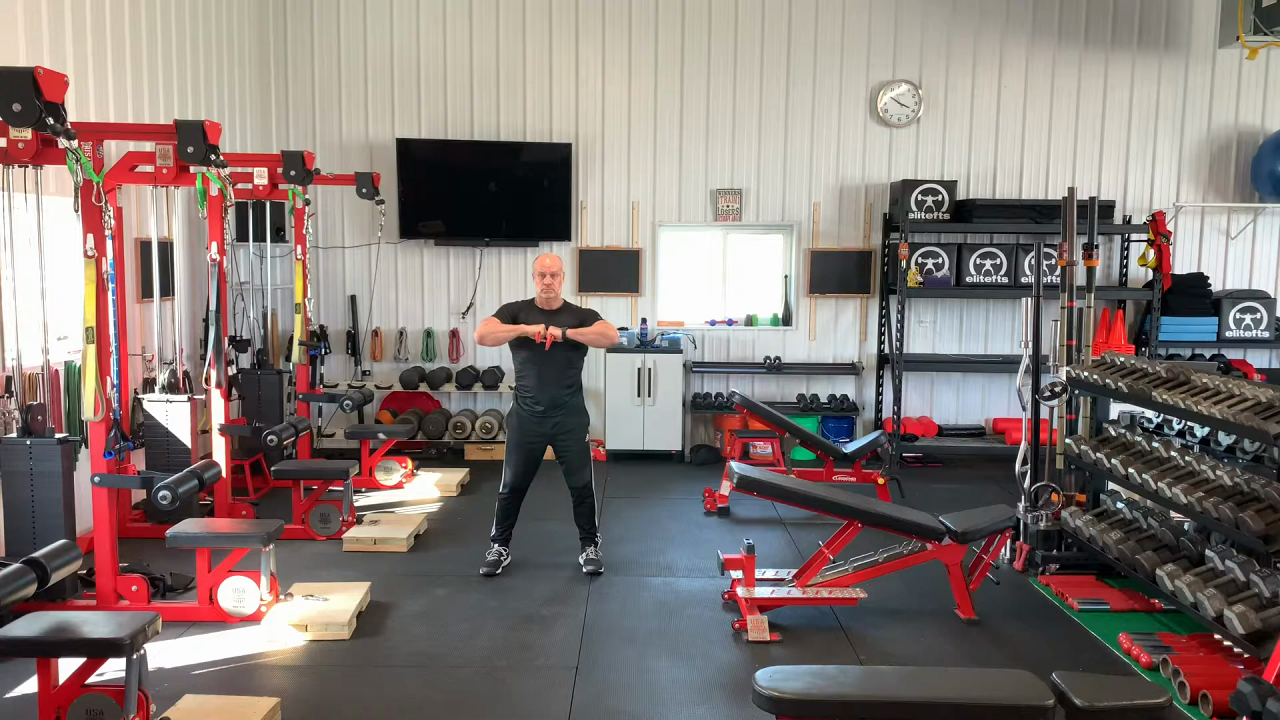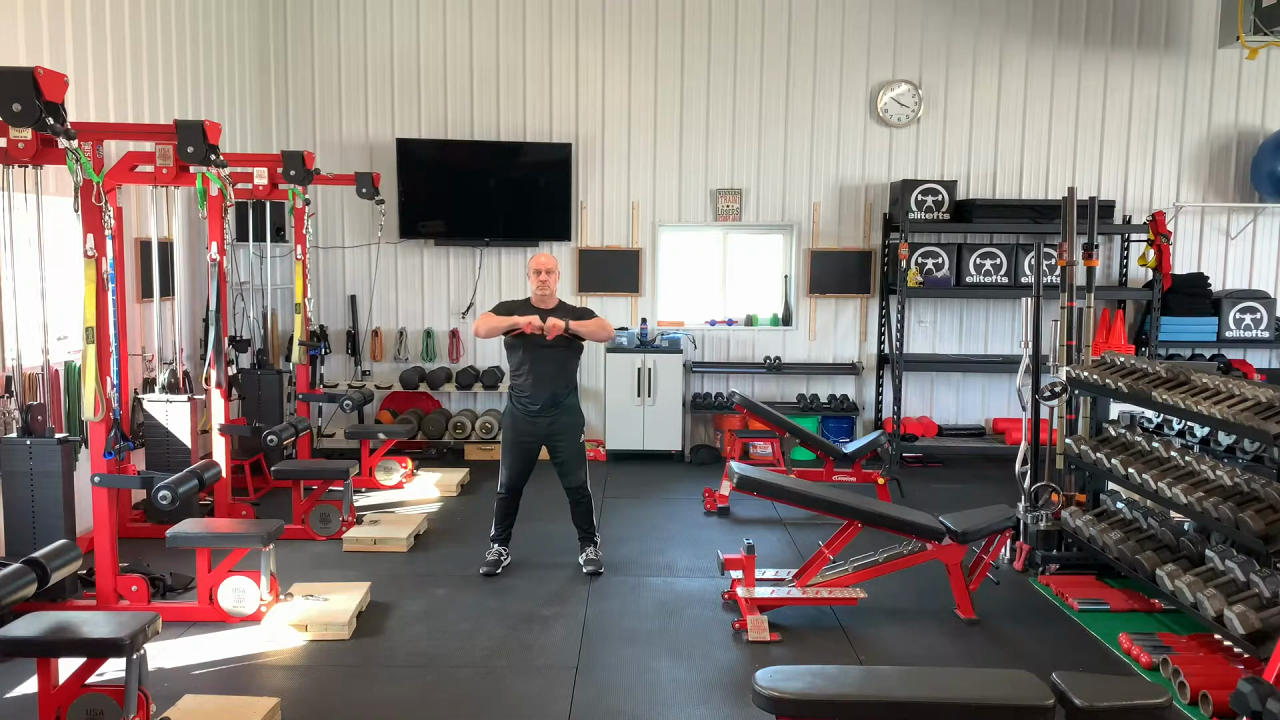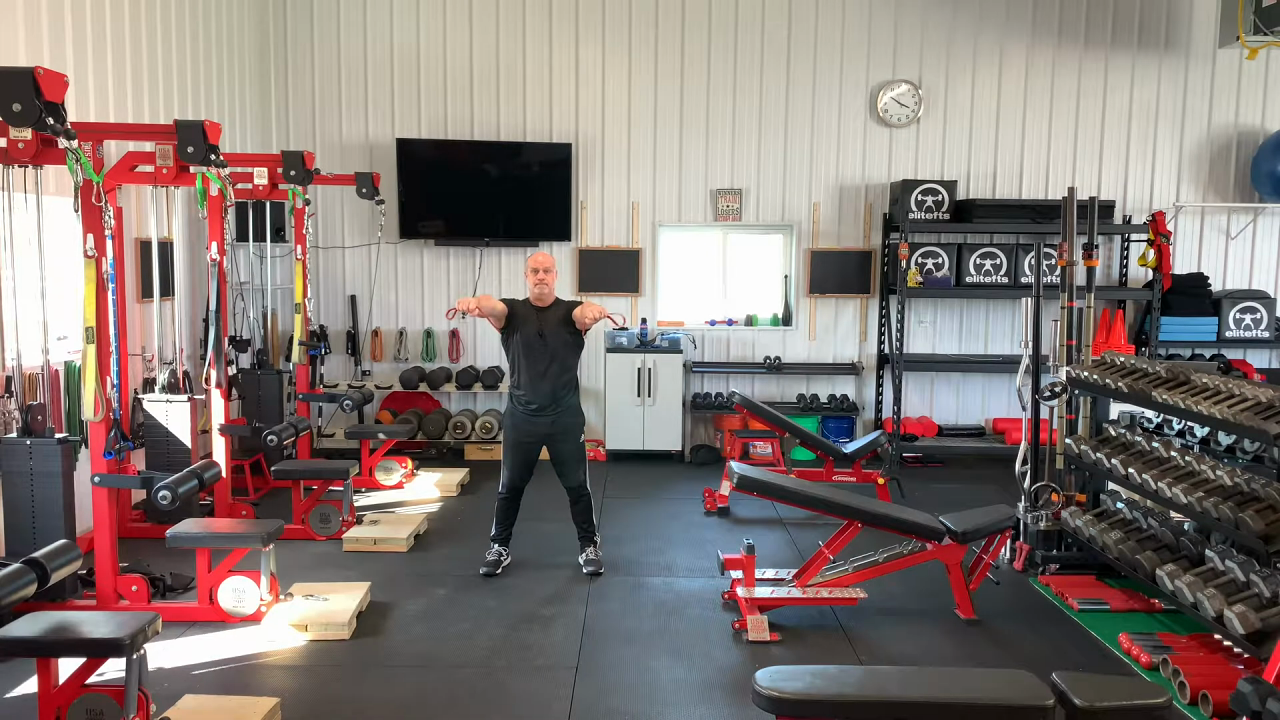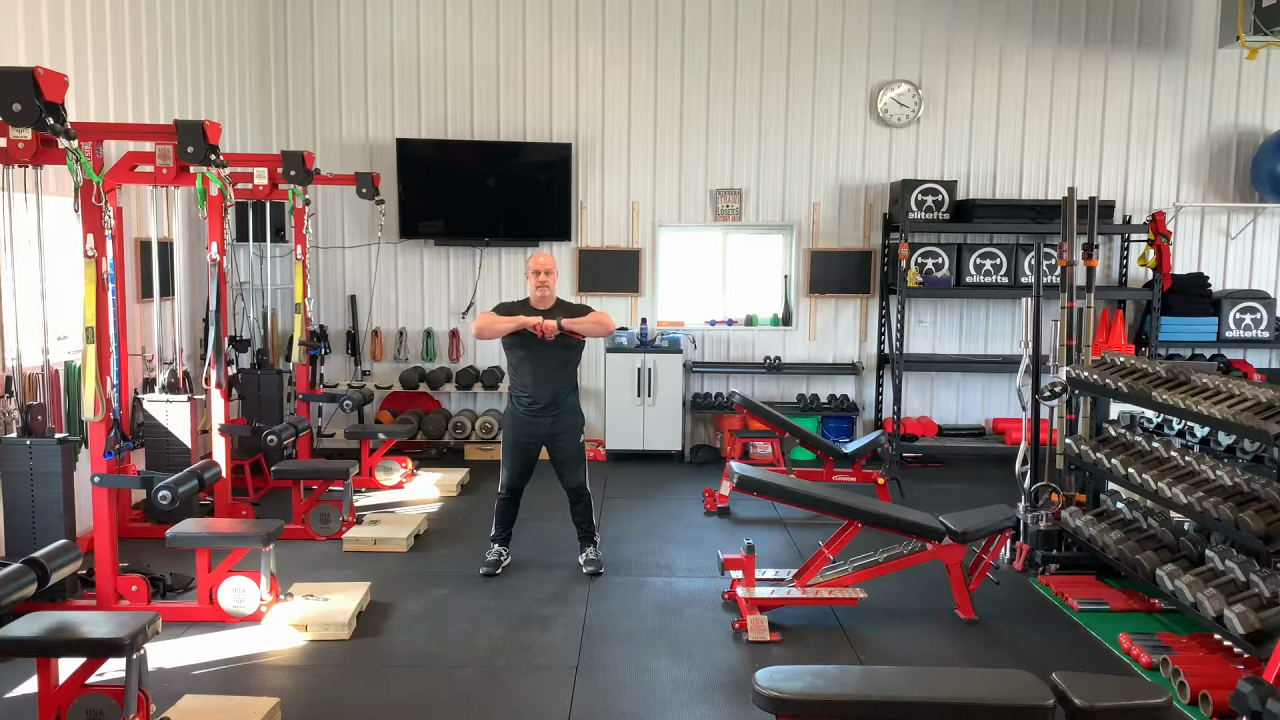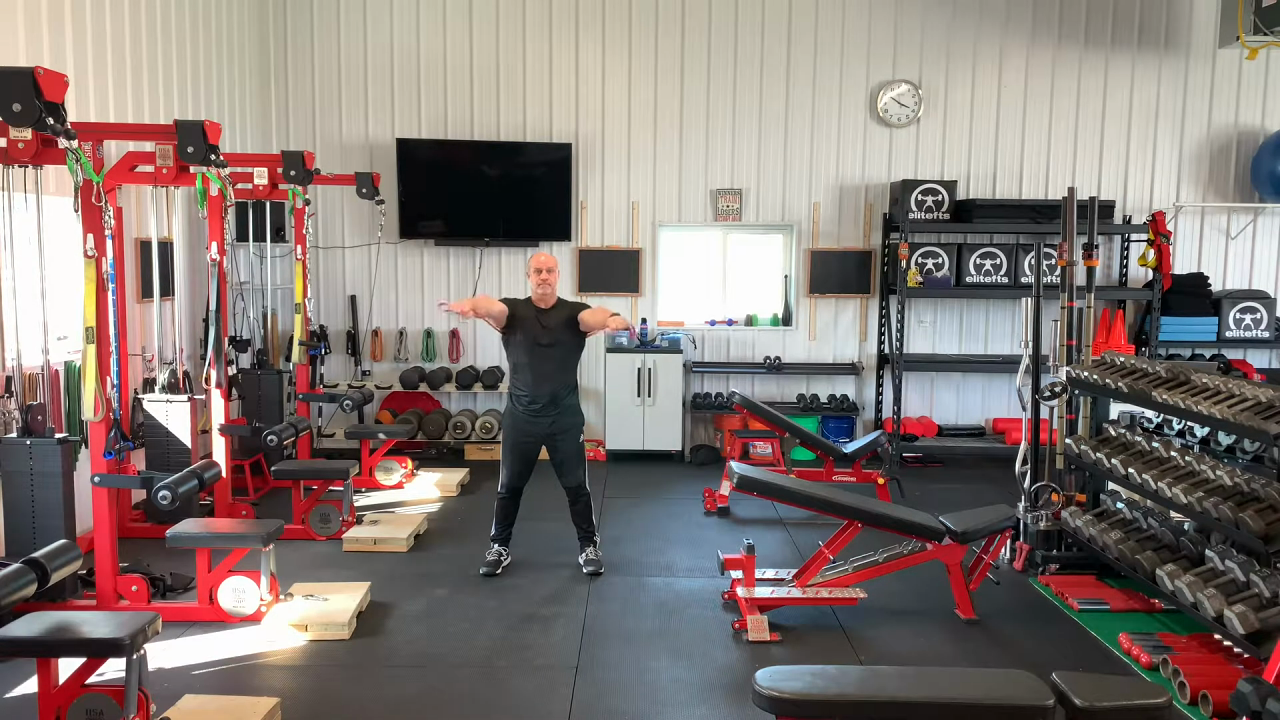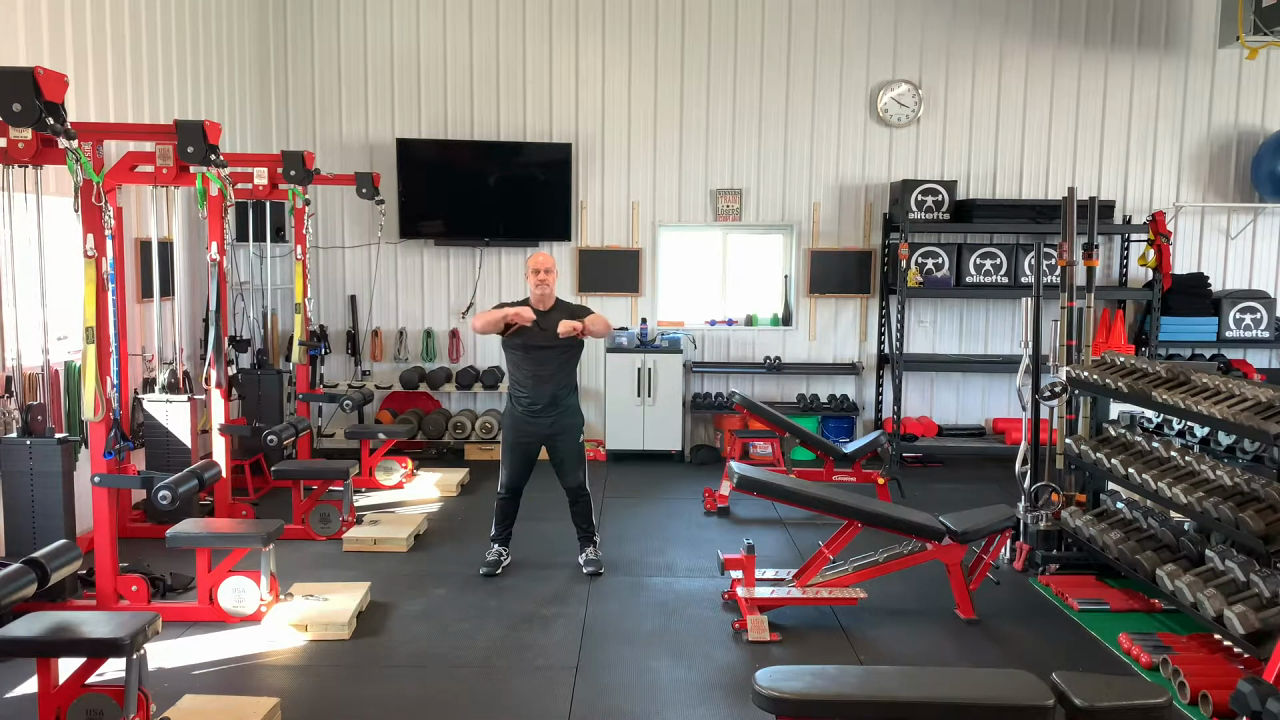
dt=0.7s
person 1, frame 1
left shoulder: (581, 315)
right shoulder: (516, 311)
left elbow: (611, 336)
right elbow: (481, 335)
left wrist: (565, 333)
right wrist: (526, 329)
left hip: (570, 418)
right hip: (526, 417)
left knee: (581, 486)
right knee: (512, 486)
left ankle: (589, 546)
right ankle: (499, 547)
person 1, frame 2
left shoulder: (576, 314)
right shoulder: (511, 309)
left elbow: (607, 332)
right elbow: (479, 328)
left wrist: (565, 325)
right wrist: (519, 320)
left hip: (565, 417)
right hip: (520, 417)
left knee: (577, 486)
right knee: (509, 486)
left ankle: (589, 547)
right ankle: (499, 547)
person 1, frame 3
left shoulder: (570, 311)
right shoulder: (513, 311)
left elbow: (586, 312)
right elbow: (492, 307)
left wrist: (592, 312)
right wrist: (475, 304)
left hip: (565, 417)
right hip: (521, 417)
left knee: (577, 486)
right knee: (510, 486)
left ankle: (589, 546)
right ankle: (499, 547)
person 1, frame 4
left shoulder: (574, 312)
right shoulder: (511, 311)
left elbow: (607, 326)
right elbow: (479, 329)
left wrist: (560, 324)
right wrist: (524, 321)
left hip: (565, 418)
right hip: (521, 418)
left knee: (577, 487)
right knee: (509, 487)
left ankle: (589, 547)
right ankle: (499, 547)
person 1, frame 5
left shoulder: (572, 311)
right shoulder: (513, 310)
left elbow: (594, 316)
right elbow: (491, 306)
left wrist: (611, 318)
right wrist: (471, 305)
left hip: (565, 417)
right hip: (521, 417)
left knee: (576, 486)
right knee: (509, 487)
left ankle: (589, 547)
right ankle: (499, 547)
person 1, frame 6
left shoulder: (573, 311)
right shoulder: (511, 312)
left elbow: (603, 327)
right elbow: (479, 325)
left wrist: (580, 324)
right wrist: (507, 313)
left hip: (565, 417)
right hip: (520, 417)
left knee: (577, 486)
right knee: (509, 487)
left ankle: (589, 547)
right ankle: (499, 548)
